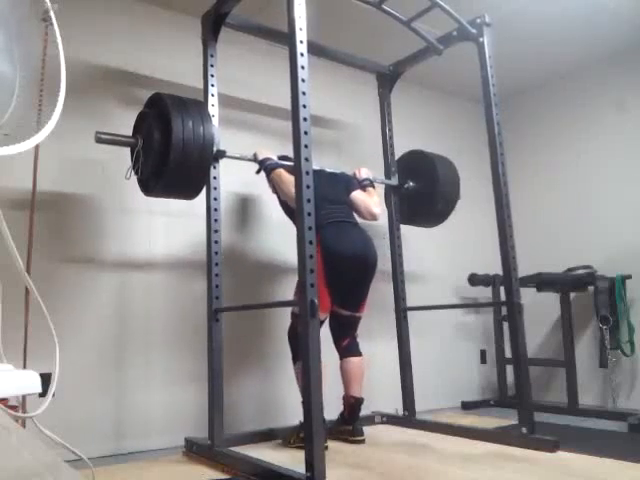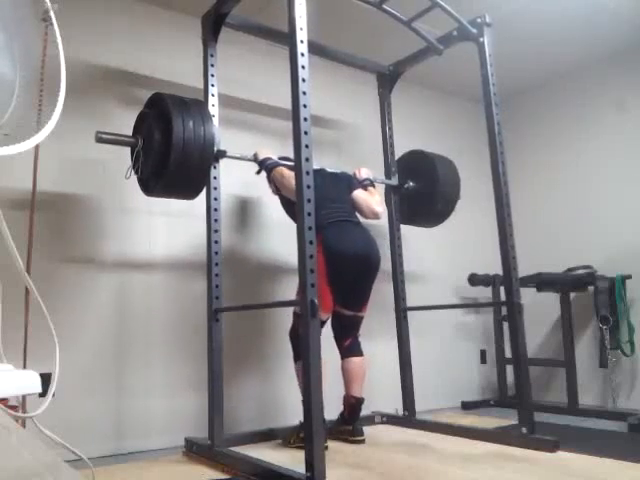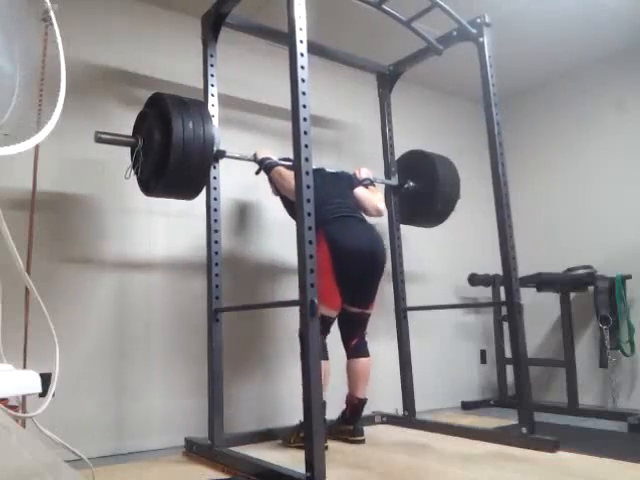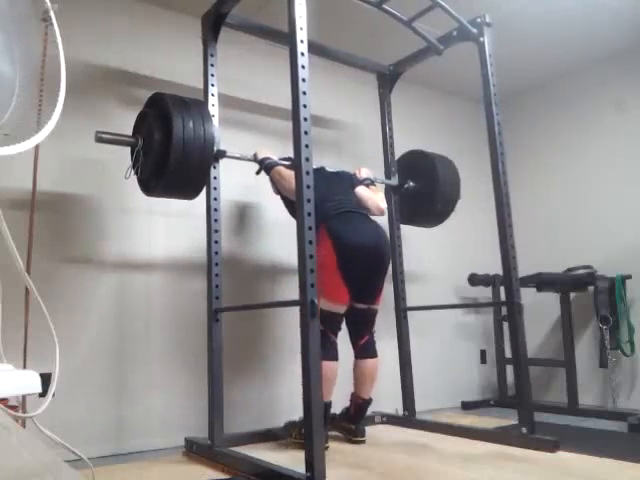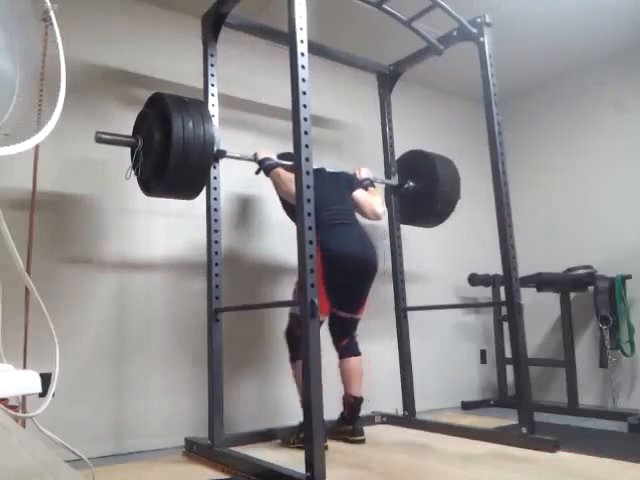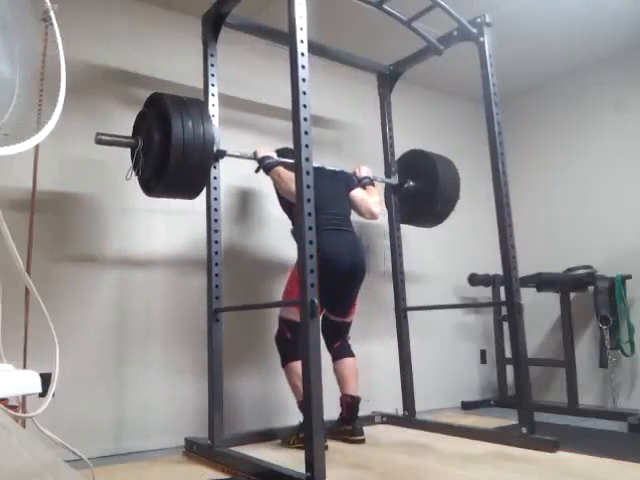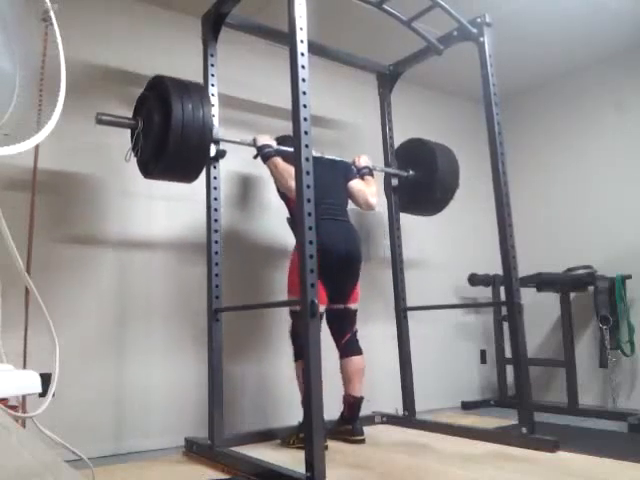
dt=0.2s
person 1, frame 1
left shoulder: (285, 176)
right shoulder: (340, 177)
left elbow: (295, 197)
right elbow: (373, 211)
left wrist: (268, 164)
right wrist: (366, 182)
left hip: (331, 248)
right hip: (364, 248)
left knee: (302, 335)
right knee: (346, 336)
right ankle: (351, 422)
person 1, frame 2
left shoulder: (284, 176)
right shoulder: (341, 177)
left elbow: (296, 189)
right elbow: (376, 210)
left wrist: (269, 163)
right wrist: (367, 182)
left hip: (333, 247)
right hip: (367, 247)
left knee: (303, 335)
right knee: (348, 336)
right ankle: (351, 422)
person 1, frame 3
left shoulder: (285, 176)
right shoulder: (341, 176)
left elbow: (296, 188)
right elbow: (378, 207)
left wrist: (268, 163)
right wrist: (366, 180)
left hip: (338, 243)
right hip: (373, 244)
right knee: (355, 335)
right ankle: (352, 421)
person 1, frame 4
left shoulder: (287, 176)
right shoulder: (342, 176)
left elbow: (295, 187)
right elbow: (380, 206)
left wrist: (268, 163)
right wrist: (366, 181)
left hip: (342, 240)
right hip: (377, 239)
left knee: (323, 332)
right knee: (363, 334)
right ankle: (355, 420)
person 1, frame 5
left shoulder: (288, 177)
right shoulder: (342, 177)
left elbow: (294, 192)
right elbow: (377, 211)
left wrist: (268, 163)
right wrist: (366, 182)
left hip: (331, 251)
right hip: (365, 250)
left knee: (299, 335)
right knee: (345, 338)
right ankle: (351, 421)
person 1, frame 6
left shoulder: (286, 174)
right shoulder: (341, 177)
left elbow: (294, 190)
right elbow: (373, 210)
left wrist: (267, 161)
right wrist: (366, 180)
left hip: (322, 254)
right hip: (354, 254)
left knee: (290, 339)
right knee: (338, 339)
right ankle: (350, 421)
person 1, frame 7
left shoulder: (286, 163)
right shoulder: (340, 166)
left elbow: (292, 185)
right elbow: (370, 201)
left wrist: (266, 150)
right wrist: (366, 170)
left hip: (318, 244)
right hip: (350, 243)
left knee: (304, 335)
right knee: (346, 333)
right ankle: (351, 421)
